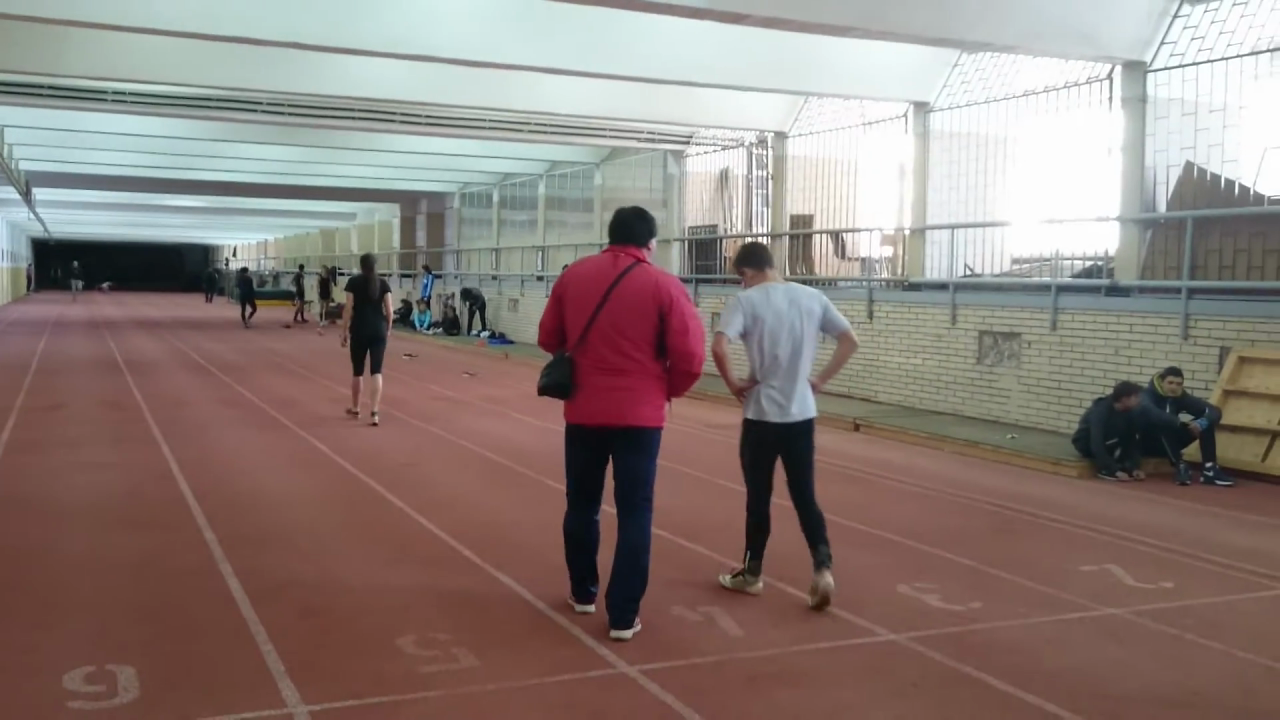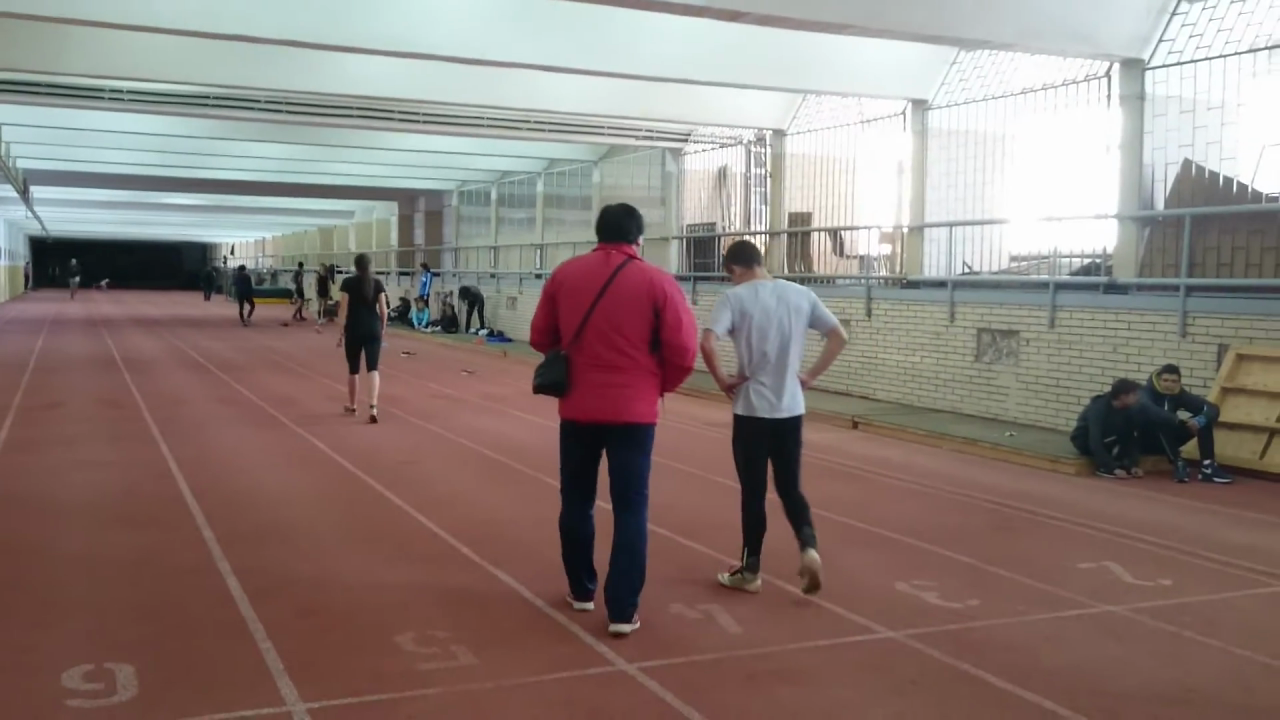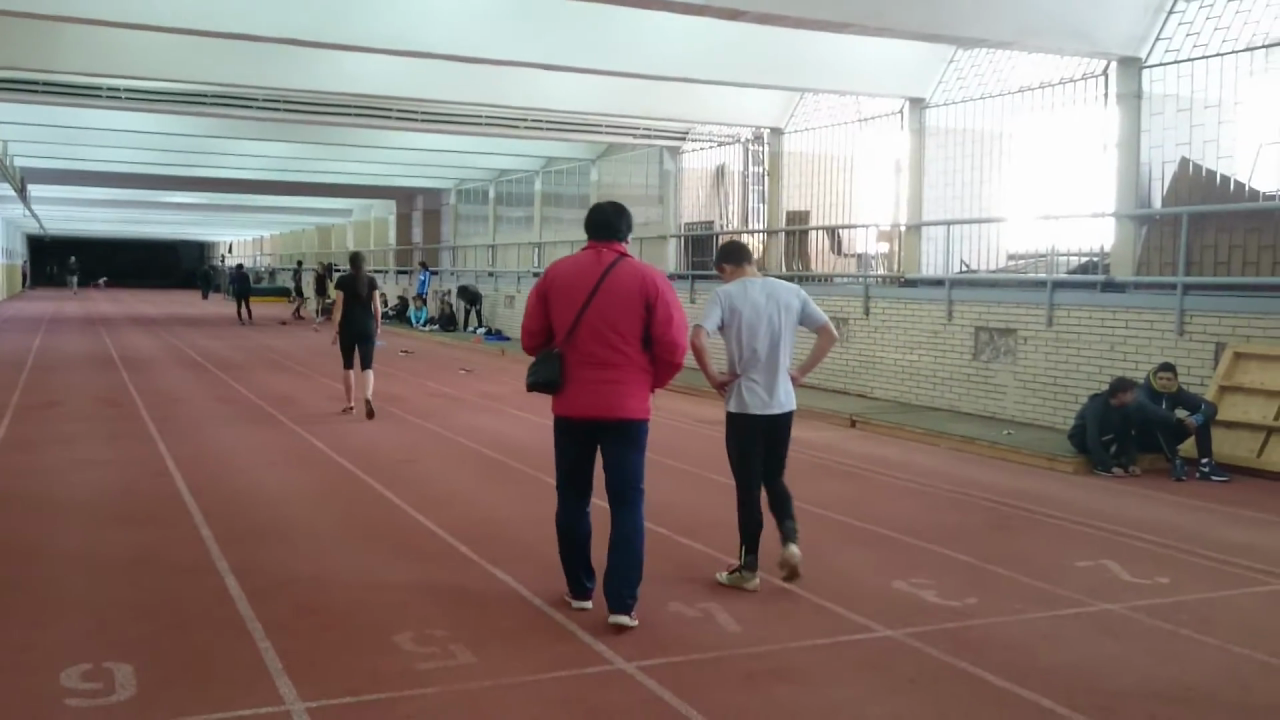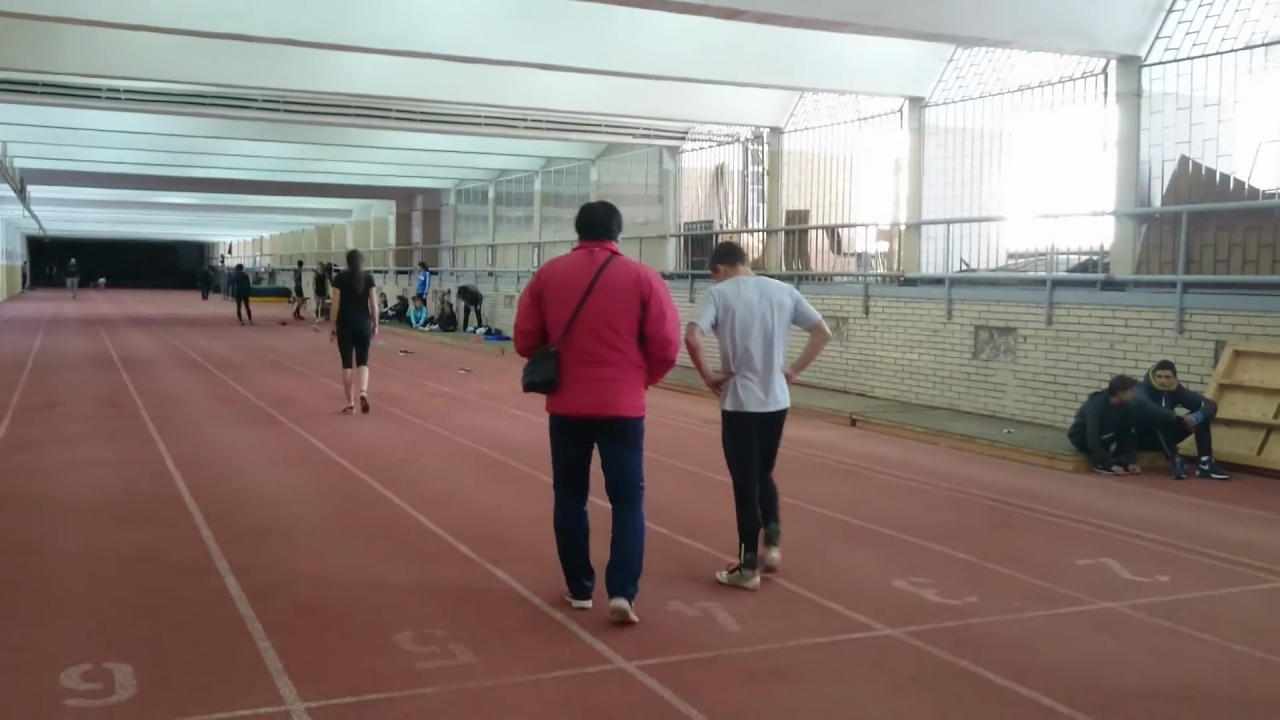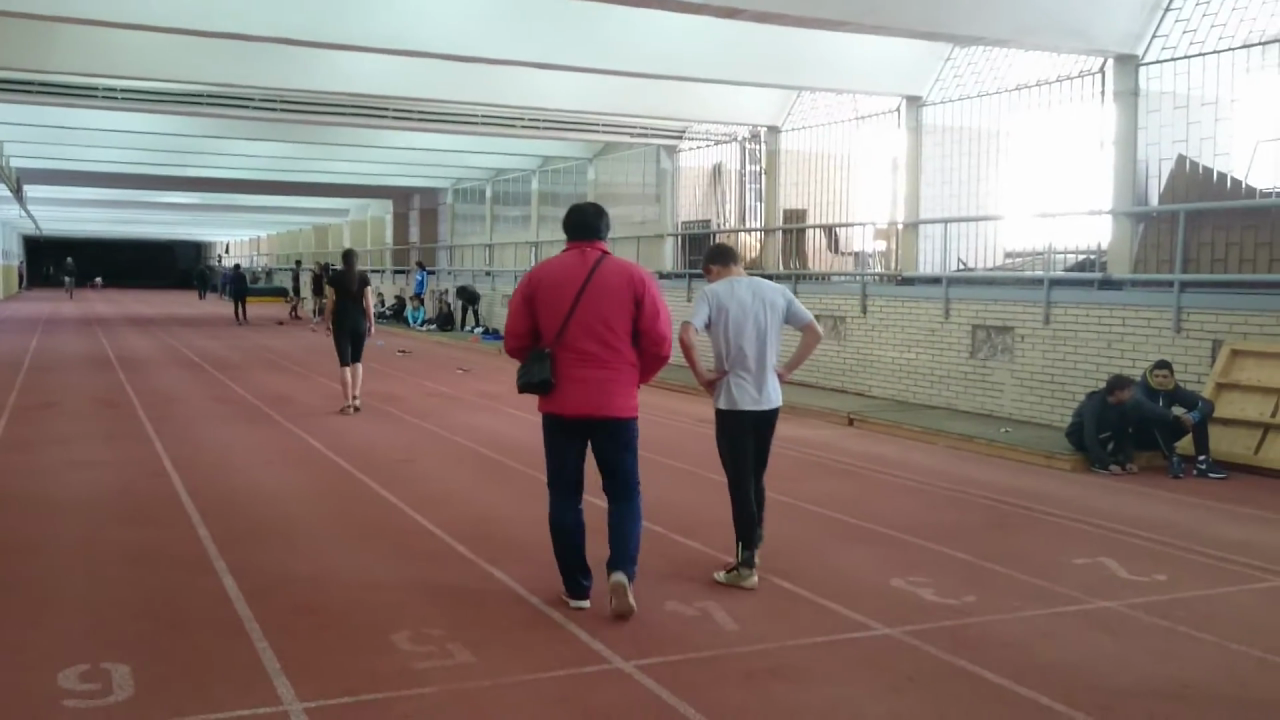
dt=0.1s
person 1, frame 1
left shoulder: (573, 276)
right shoulder: (664, 286)
left elbow: (549, 339)
right elbow: (689, 360)
right wrist: (665, 391)
left hip: (583, 410)
right hip: (640, 414)
left knee: (581, 505)
right knee: (635, 512)
left ankle: (583, 593)
right ankle: (623, 615)
person 1, frame 2
left shoulder: (564, 274)
right shoulder: (657, 282)
left elbow: (542, 339)
right elbow: (682, 354)
right wrist: (658, 386)
left hip: (577, 407)
right hip: (633, 410)
left knee: (576, 502)
right knee: (631, 508)
left ankle: (582, 591)
right ankle: (622, 610)
person 1, frame 3
left shoulder: (555, 273)
right shoulder: (649, 279)
left elbow: (532, 340)
right elbow: (672, 350)
right wrist: (648, 382)
left hip: (571, 404)
right hip: (627, 407)
left knee: (572, 500)
right knee: (627, 503)
left ankle: (579, 589)
right ankle: (622, 603)
person 1, frame 4
left shoulder: (548, 274)
right shoulder: (642, 277)
left elbow: (525, 341)
right elbow: (665, 347)
left hip: (566, 402)
right hip: (623, 404)
left knee: (570, 497)
right knee: (627, 498)
left ankle: (580, 588)
right ankle: (621, 589)
person 1, frame 5
left shoulder: (539, 275)
right shoulder: (634, 276)
left elbow: (516, 342)
right elbow: (658, 344)
left hip: (560, 403)
right hip: (616, 404)
left knee: (565, 497)
right knee: (624, 493)
left ankle: (576, 588)
right ankle: (621, 571)
person 2, frame 1
left shoulder: (747, 300)
right shoulder: (813, 297)
left elbow: (719, 346)
right elbow: (851, 341)
left wrist: (733, 383)
right wrist: (820, 378)
left hip: (762, 414)
right hip: (802, 414)
left knee: (758, 495)
right knee: (805, 495)
left ankle: (751, 574)
right ankle: (822, 569)
person 2, frame 2
left shoulder: (734, 297)
right shoulder: (801, 294)
left elbow: (706, 343)
right elbow: (839, 337)
left wrist: (722, 379)
right wrist: (810, 374)
left hip: (752, 409)
right hip: (792, 409)
left knee: (754, 490)
right knee: (789, 486)
left ankle: (750, 571)
right ankle: (808, 548)
person 2, frame 3
left shoulder: (725, 295)
right shoulder: (791, 292)
left elbow: (697, 339)
right elbow: (830, 334)
left wrist: (713, 377)
right wrist: (800, 371)
left hip: (744, 406)
right hip: (783, 405)
left knee: (748, 488)
right knee: (774, 480)
left ankle: (748, 569)
right ankle: (791, 541)
person 2, frame 4
left shoulder: (719, 294)
right shoulder: (784, 291)
left elbow: (692, 337)
right elbow: (822, 332)
left wrist: (708, 375)
right wrist: (794, 369)
left hip: (740, 404)
right hip: (777, 401)
left knee: (746, 485)
right knee: (763, 478)
left ankle: (749, 567)
right ankle: (771, 546)
person 2, frame 5
left shoulder: (712, 293)
right shoulder: (776, 291)
left elbow: (686, 336)
right elbow: (815, 332)
left wrist: (701, 374)
right wrist: (786, 369)
left hip: (733, 402)
right hip: (769, 401)
left knee: (740, 483)
right knee: (755, 477)
left ankle: (746, 566)
right ankle: (752, 546)
person 3, frame 1
left shoulder: (353, 282)
right shoulder: (383, 283)
left elbow: (348, 309)
right elbow: (389, 310)
left wrist: (344, 331)
right wrist: (387, 328)
left hip: (359, 330)
right hip: (378, 330)
left knee: (358, 371)
right knee: (376, 371)
left ankle: (355, 409)
right ankle: (374, 413)
person 3, frame 2
left shoulder: (348, 282)
right shoulder: (377, 283)
left elbow: (343, 309)
right elbow: (383, 310)
left wrist: (340, 332)
right wrist: (382, 328)
left hip: (353, 330)
right hip: (373, 329)
left knee: (353, 369)
right knee: (373, 368)
left ankle: (352, 406)
right ankle: (372, 406)
person 3, frame 3
left shoulder: (343, 280)
right shoulder: (371, 281)
left elbow: (338, 307)
right elbow: (377, 307)
left wrist: (335, 330)
right wrist: (377, 326)
left hip: (348, 328)
right hip: (367, 327)
left knee: (348, 366)
right knee: (367, 366)
left ankle: (350, 405)
right ankle: (368, 397)
person 3, frame 4
left shoulder: (340, 278)
right shoulder: (368, 278)
left elbow: (335, 304)
right elbow: (373, 304)
left wrist: (333, 326)
right wrist: (375, 325)
left hip: (345, 325)
right hip: (364, 324)
left knee: (347, 364)
right knee: (362, 363)
left ankle: (350, 404)
right ankle: (363, 392)
person 3, frame 5
left shoulder: (334, 277)
right shoulder: (363, 277)
left elbow: (330, 303)
right elbow: (368, 303)
left wrist: (327, 322)
right wrist: (371, 324)
left hip: (341, 323)
right hip: (359, 323)
left knee: (344, 363)
right knee: (356, 360)
left ankle: (348, 404)
right ankle: (355, 396)
